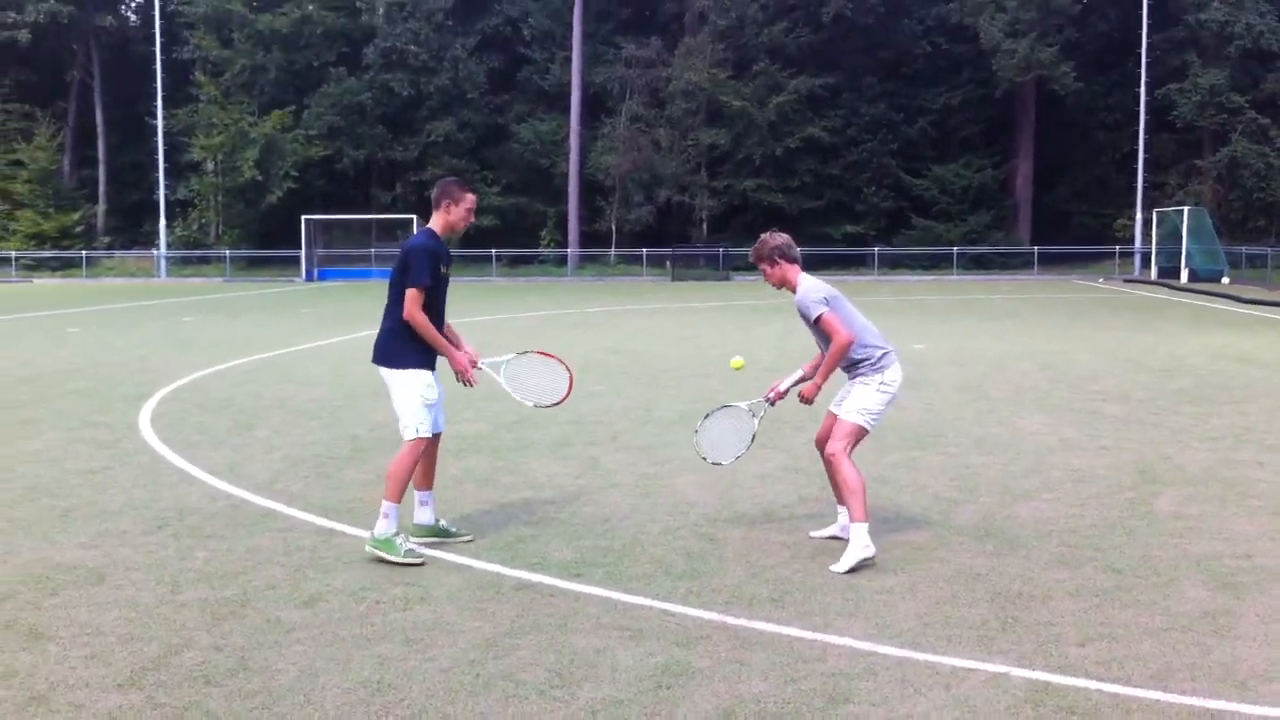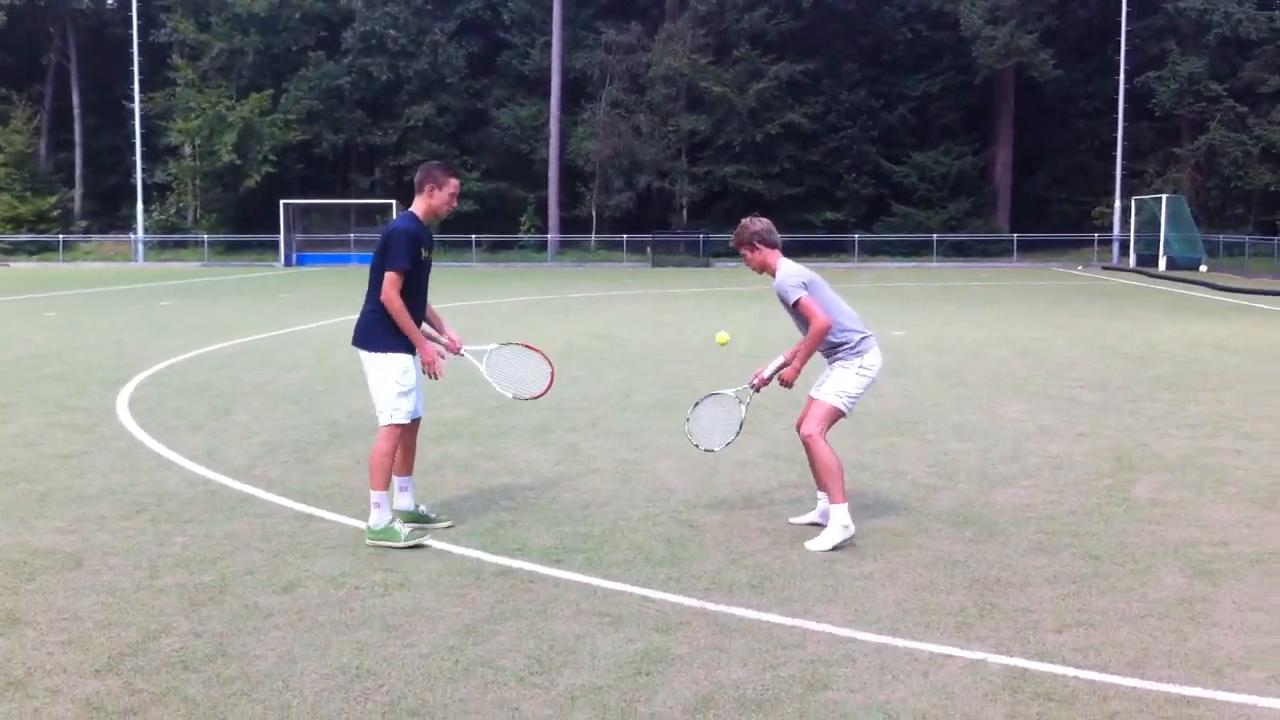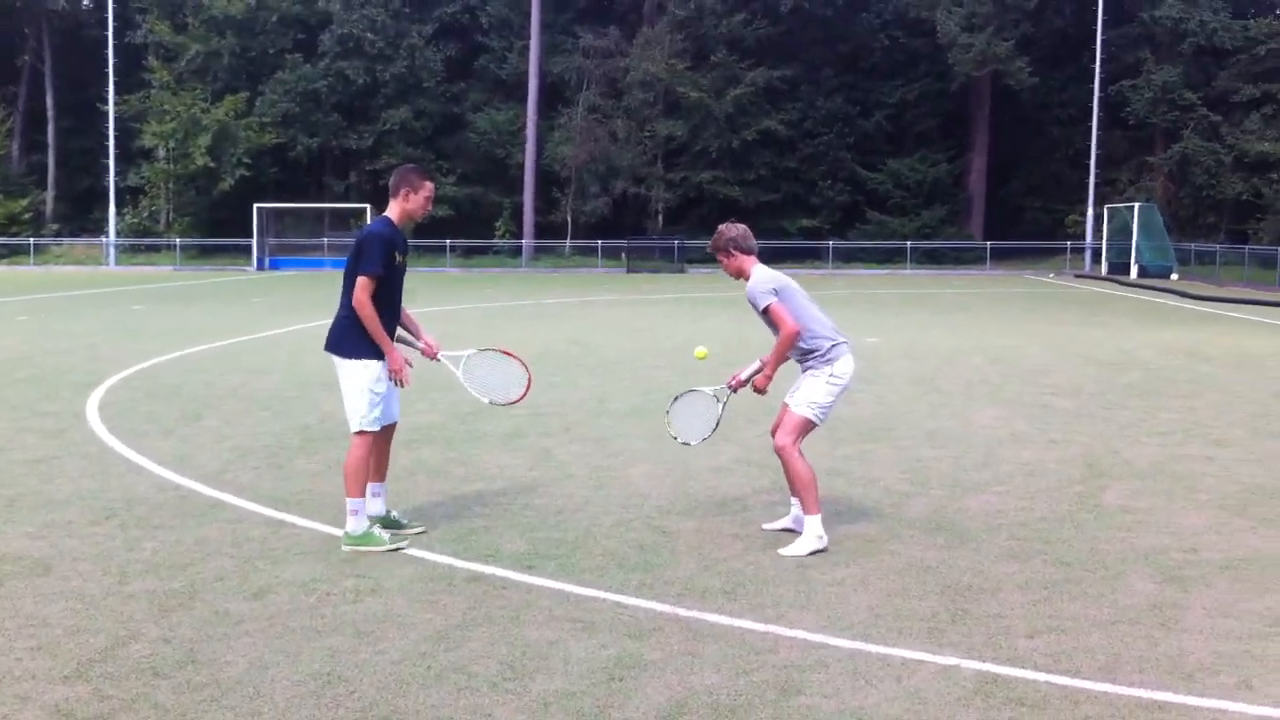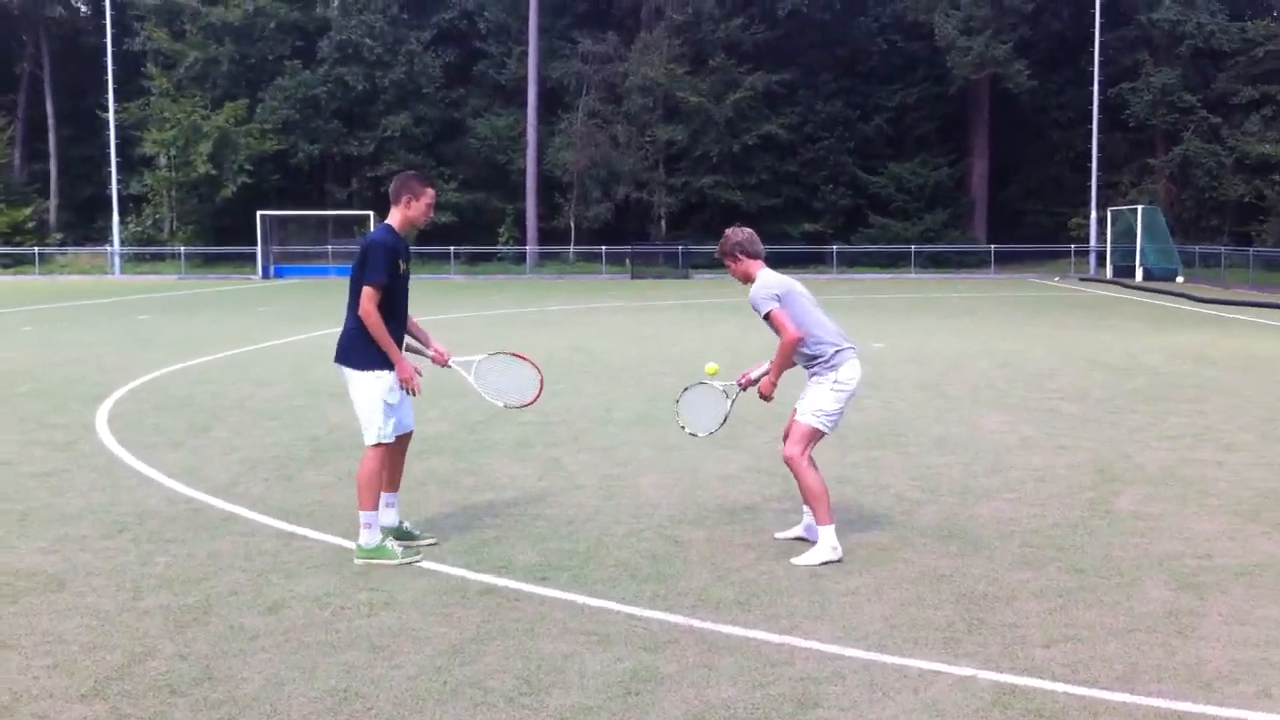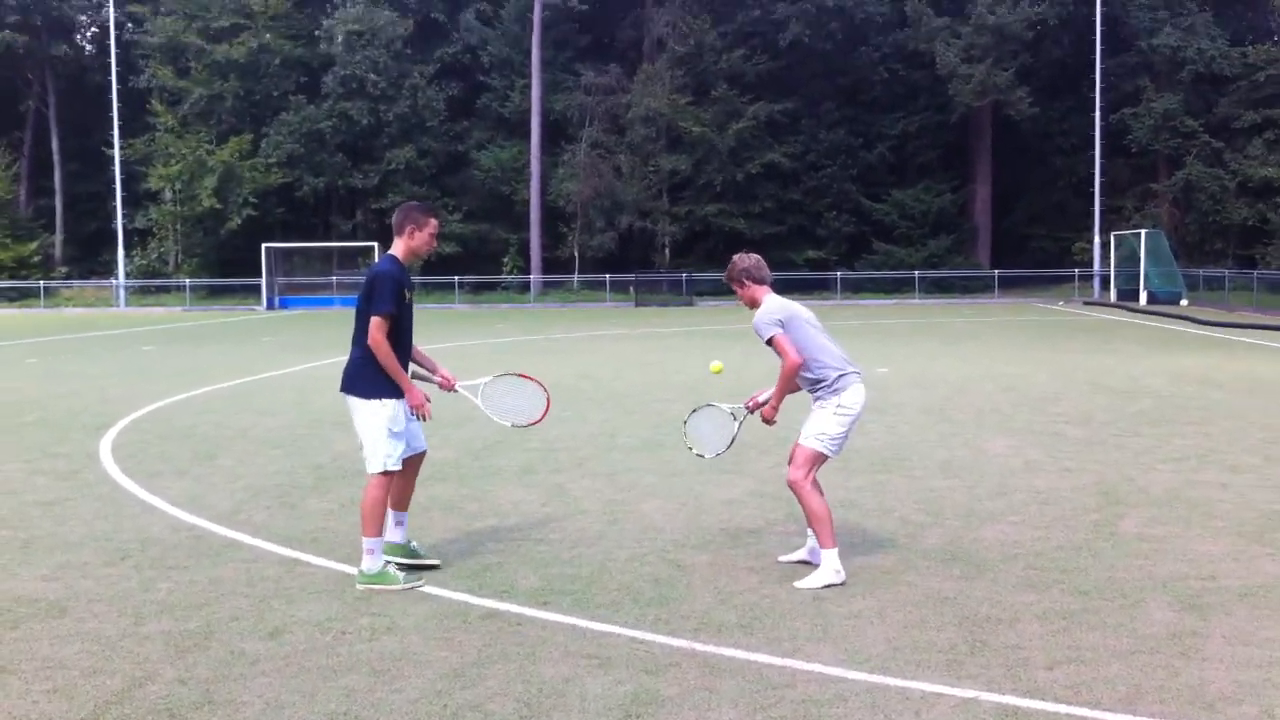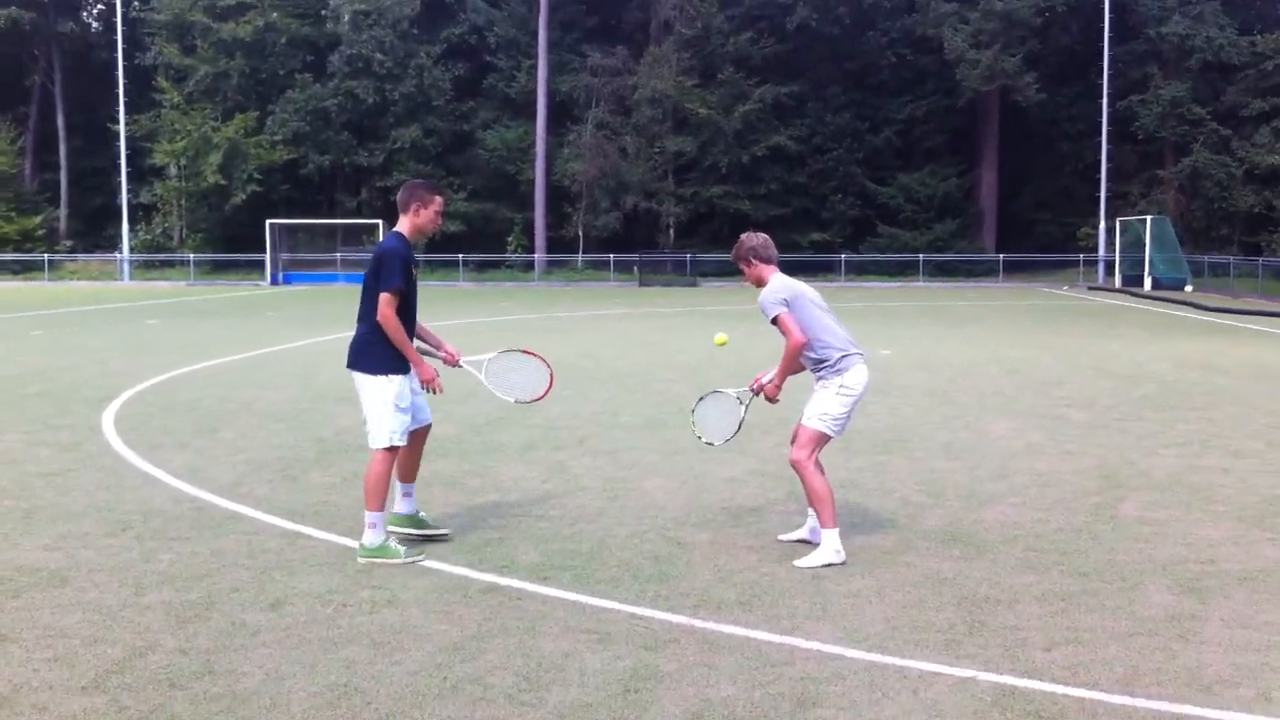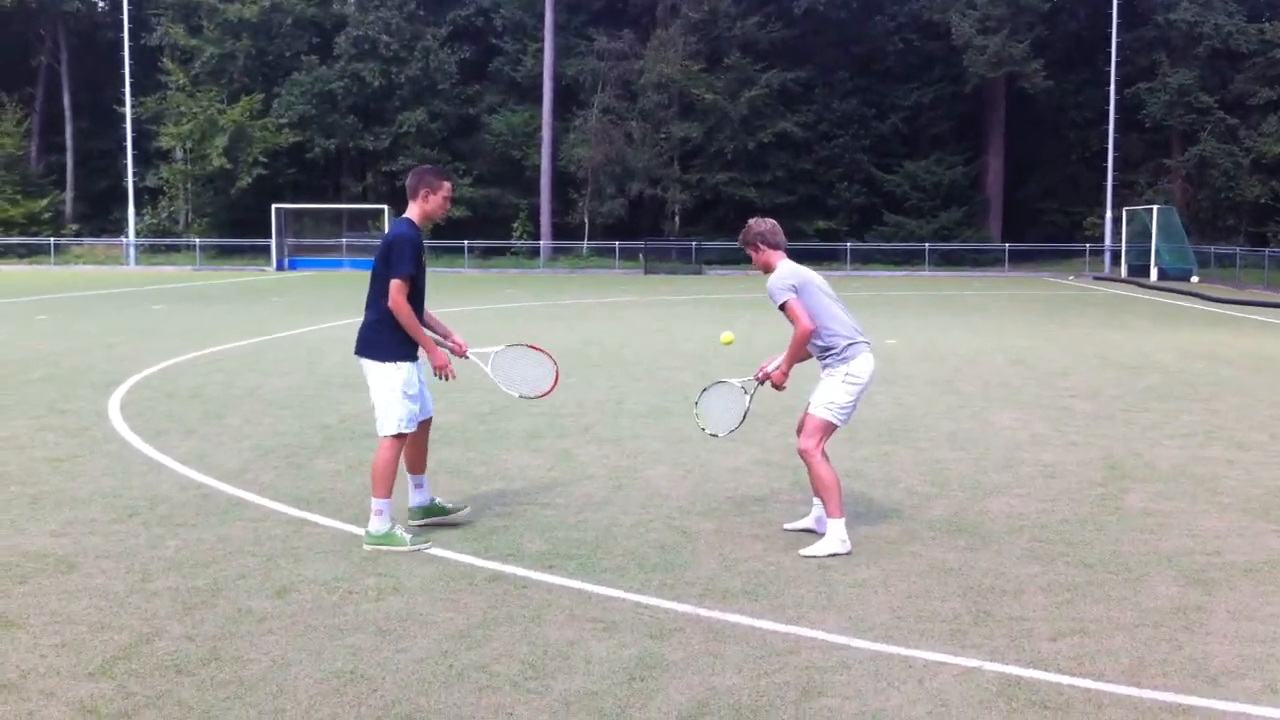
dt=0.1s
person 1, frame 1
left shoulder: (439, 249)
right shoulder: (421, 247)
right elbow: (412, 312)
left wrist: (460, 346)
right wrist: (452, 355)
left hip: (421, 359)
right hip: (403, 359)
left knee: (431, 437)
right knee: (417, 440)
left ankle: (425, 520)
right ankle: (384, 532)
person 1, frame 2
left shoulder: (422, 233)
right shoulder: (403, 230)
right elbow: (389, 296)
left wrist: (444, 332)
right wrist: (423, 343)
left hip: (401, 343)
right hip: (383, 343)
left knee: (410, 423)
right knee: (394, 424)
left ankle: (405, 506)
right ankle: (379, 520)
person 1, frame 3
left shoulder: (397, 237)
right shoulder: (376, 235)
right elbow: (360, 299)
left wrist: (421, 337)
right wrist: (391, 351)
left hip: (374, 351)
right hip: (358, 349)
left knee: (384, 428)
right knee: (365, 432)
left ankle: (377, 511)
right ankle: (356, 527)
person 1, frame 4
left shoulder: (399, 244)
right shoulder: (380, 243)
right elbow: (367, 310)
left wrist: (430, 344)
right wrist: (400, 361)
left hip: (383, 361)
right hip: (368, 360)
left knee: (401, 436)
right knee: (380, 444)
left ankle: (389, 522)
right ankle: (369, 541)
person 1, frame 5
left shoulder: (398, 273)
right shoulder: (386, 273)
right elbow: (376, 339)
left wrist: (435, 369)
right wrist: (410, 388)
left hip: (387, 389)
right hip: (372, 389)
left knee: (413, 454)
right knee: (383, 471)
left ankle: (396, 543)
right ankle: (371, 565)
person 1, frame 6
left shoulder: (402, 250)
right shoulder: (393, 250)
right elbow: (385, 316)
left wrist: (439, 345)
right wrist: (419, 362)
left hip: (393, 364)
right hip: (379, 364)
left knee: (419, 427)
right knee: (387, 446)
left ankle: (404, 512)
right ankle: (373, 539)
person 1, frame 7
left shoulder: (409, 236)
right shoulder: (404, 237)
right elbow: (396, 303)
left wrist: (447, 335)
right wrist: (432, 349)
left hip: (400, 352)
right hip: (387, 352)
left knee: (421, 422)
right knee: (395, 434)
left ankle: (421, 503)
right ankle: (378, 527)
person 2, frame 1
left shoulder: (806, 294)
right shoulder: (810, 290)
left elbow: (843, 338)
right elbow: (828, 353)
left wrist: (817, 382)
right wrist: (788, 383)
left hip: (876, 374)
right hip: (865, 374)
left knee: (836, 450)
right knee: (824, 442)
left ankle: (861, 541)
right ankle: (846, 522)
person 2, frame 2
left shoulder: (785, 279)
right shoulder: (792, 274)
left elbow: (822, 323)
right elbow: (812, 337)
left wrist: (795, 366)
left hip: (855, 357)
right hip: (845, 356)
left knee: (812, 432)
right knee: (805, 427)
left ankle: (840, 520)
right ankle: (826, 507)
person 2, frame 3
left shoulder: (756, 285)
right shoulder: (770, 278)
left elbow: (791, 330)
left wrist: (767, 373)
right wrist: (753, 370)
left hip: (828, 366)
right hip: (825, 363)
left knee: (786, 444)
right knee: (781, 433)
left ankle: (814, 532)
right ankle: (799, 514)
person 2, frame 4
left shoulder: (760, 290)
right shoulder: (779, 282)
left elbow: (793, 336)
left wrist: (771, 379)
right wrist: (763, 370)
left hip: (834, 372)
right hip: (835, 368)
left knee: (795, 454)
right knee: (793, 441)
left ankle: (827, 542)
right ankle: (811, 523)
person 2, frame 5
left shoulder: (764, 315)
right shoulder: (787, 307)
left elbow: (793, 361)
left wrist: (774, 404)
right wrist: (770, 395)
left hip: (837, 396)
right hip: (842, 391)
left knee: (798, 477)
right knee: (798, 466)
left ankle: (832, 565)
right ankle: (815, 547)
person 2, frame 6
left shoulder: (770, 294)
right shoulder: (794, 287)
left elbow: (797, 340)
left wrist: (777, 383)
right wrist: (774, 375)
left hip: (840, 377)
right hip: (846, 371)
left knee: (801, 457)
right knee: (801, 445)
left ankle: (831, 545)
right ankle: (816, 526)
person 2, frame 7
left shoulder: (778, 280)
right shoulder: (800, 273)
left elbow: (805, 328)
left wrist: (783, 370)
right wrist: (779, 363)
left hip: (845, 366)
right hip: (850, 361)
left knee: (809, 446)
right knee: (806, 435)
left ankle: (837, 535)
right ankle: (821, 514)
